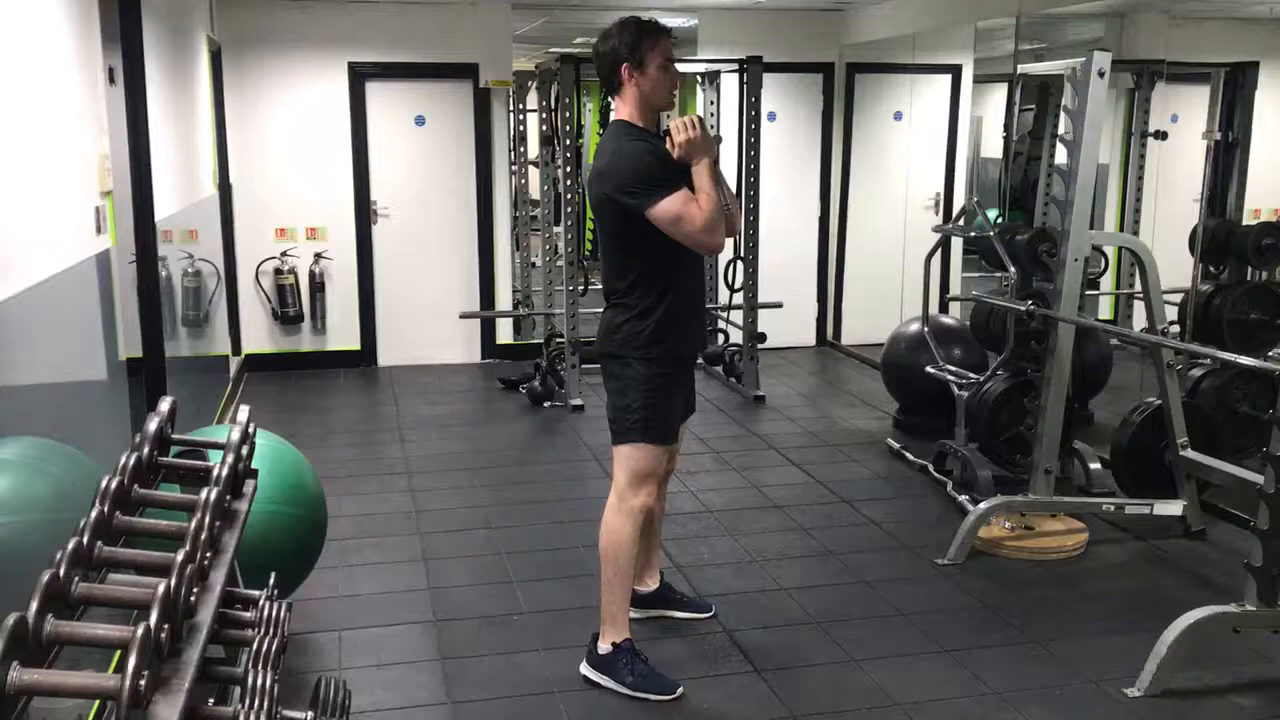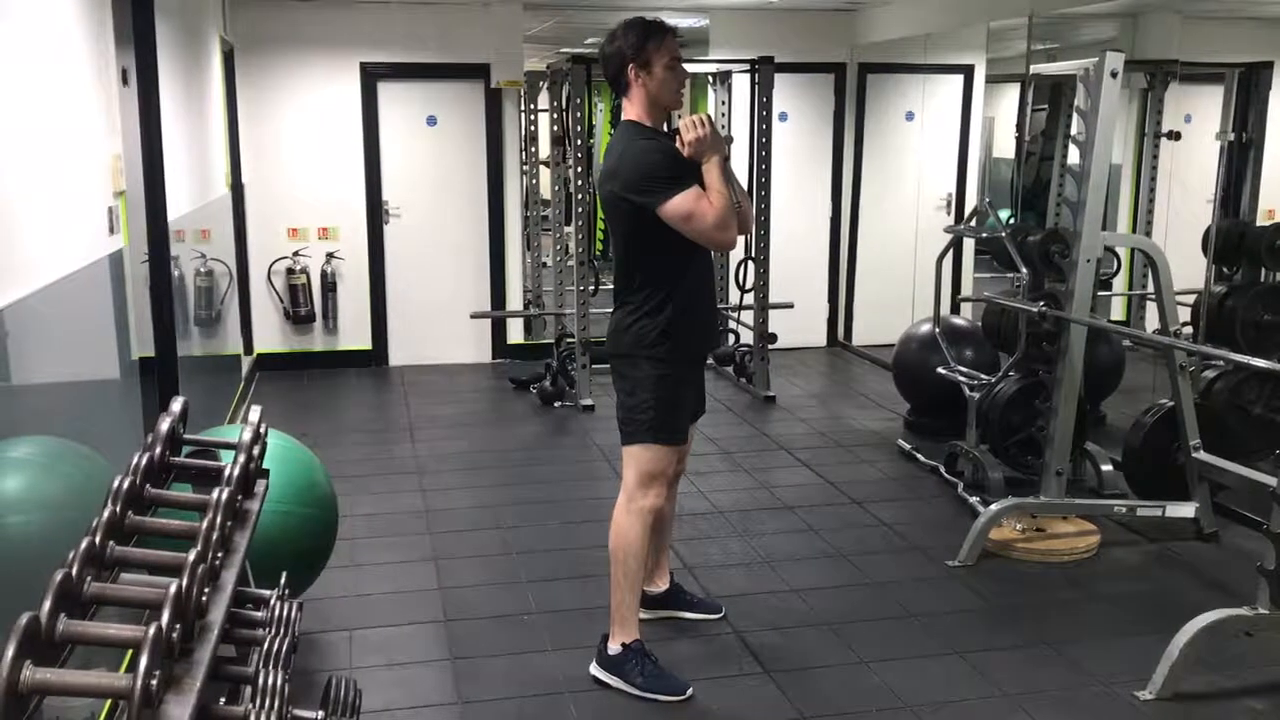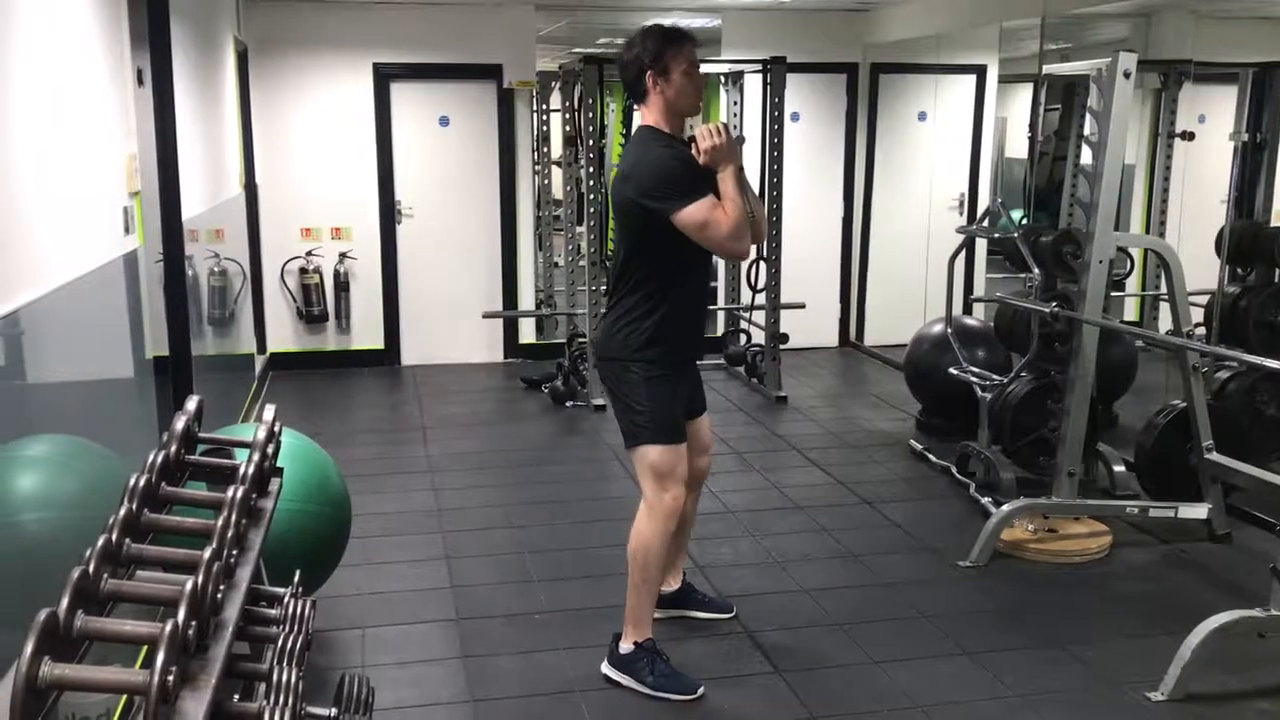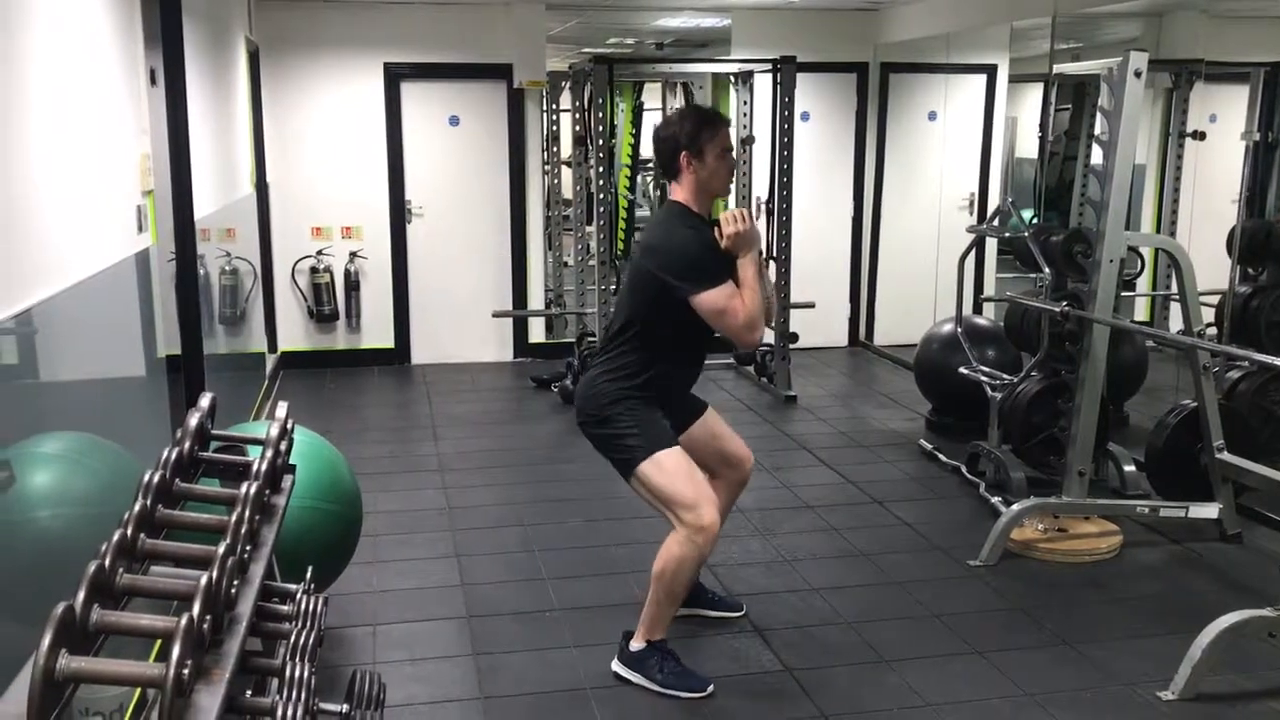
dt=1s
person 1, frame 1
left shoulder: (656, 145)
right shoulder: (629, 157)
left elbow: (729, 223)
right elbow: (707, 235)
left wrist: (703, 162)
right wrist: (700, 162)
left hip: (668, 340)
right hip: (641, 347)
left knee: (659, 471)
right knee: (636, 490)
left ankle: (648, 586)
right ankle: (610, 648)
person 1, frame 2
left shoulder: (666, 146)
right shoulder: (638, 157)
left elbow: (741, 220)
right elbow: (719, 232)
left wrist: (714, 161)
right wrist: (711, 160)
left hip: (678, 339)
right hip: (652, 345)
left knee: (669, 472)
right knee: (645, 490)
left ankle: (658, 586)
right ankle: (620, 648)
person 1, frame 3
left shoulder: (679, 152)
right shoulder: (655, 162)
left elbow: (754, 232)
right elbow: (732, 242)
left wrist: (729, 169)
right wrist: (725, 169)
left hip: (669, 345)
right hip: (640, 351)
left knee: (696, 467)
right knee: (665, 493)
left ankle: (671, 586)
right ankle: (632, 650)
person 1, frame 4
left shoulder: (700, 229)
right shoulder: (678, 242)
left elbow: (757, 316)
right elbow: (747, 332)
left wrist: (746, 253)
right wrist: (746, 255)
left hip: (657, 389)
right hip: (617, 401)
left knee: (737, 465)
right knee: (699, 517)
left ankle: (683, 586)
right ankle: (642, 649)
